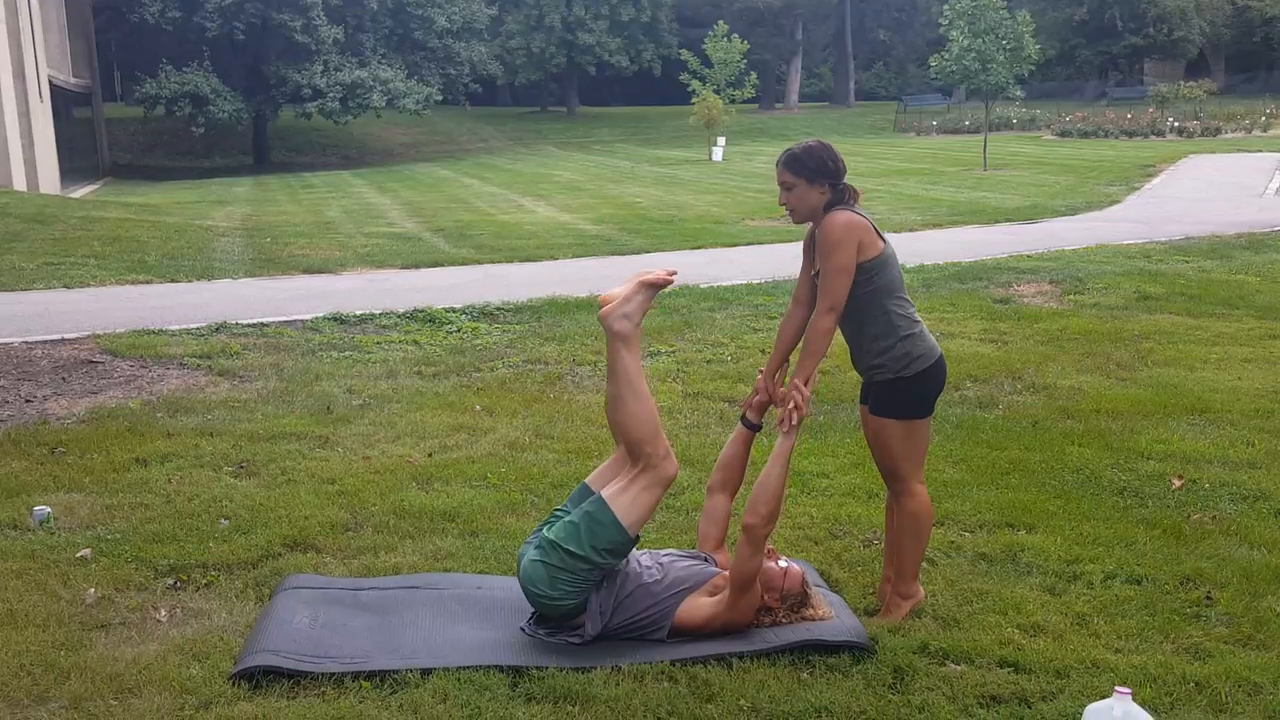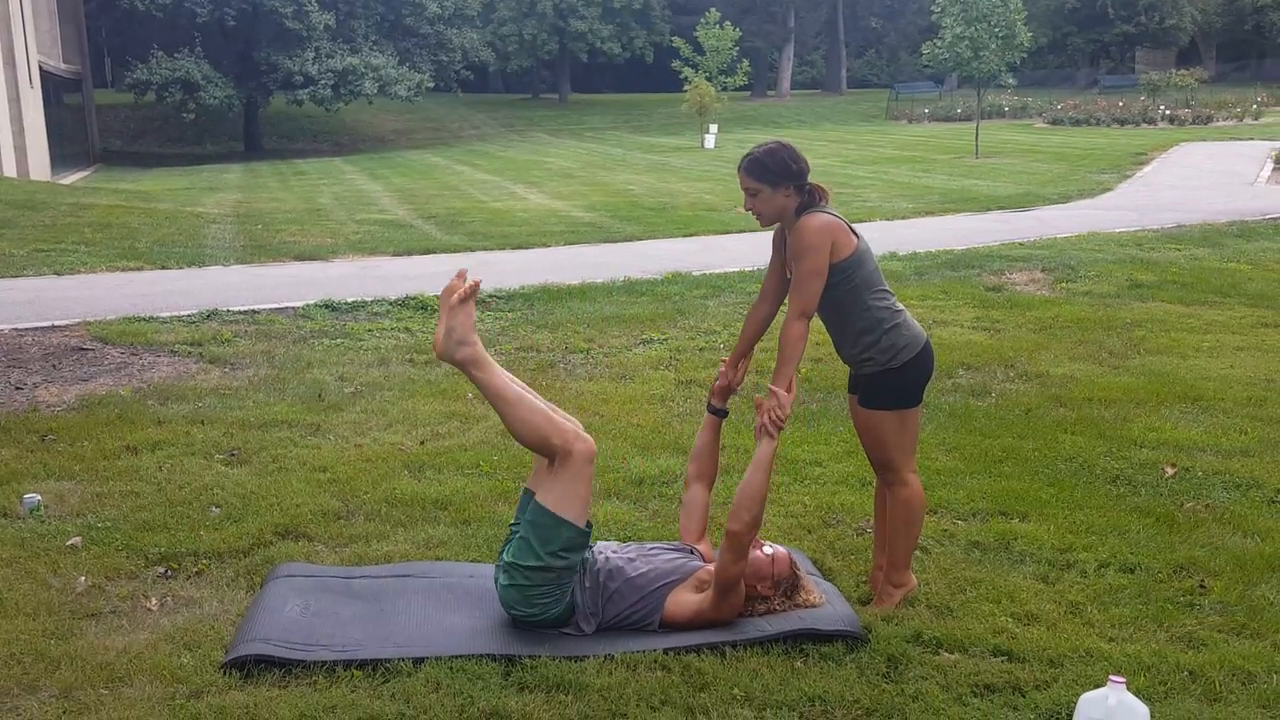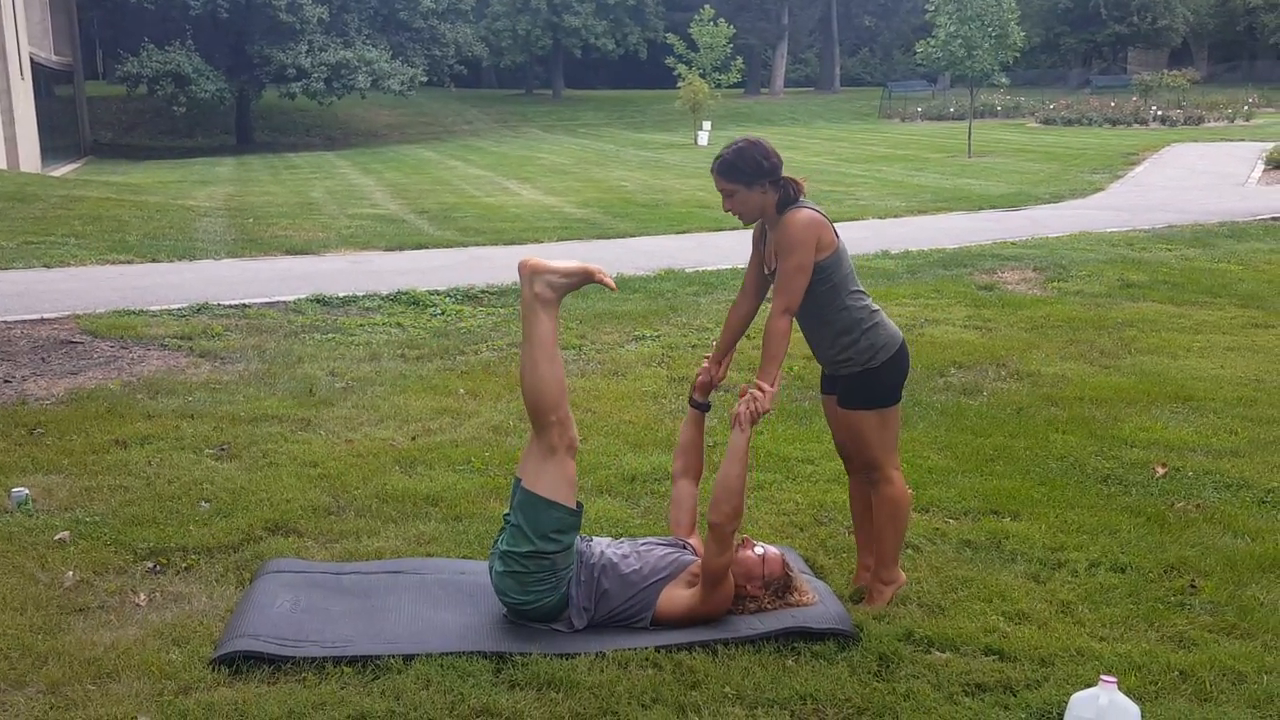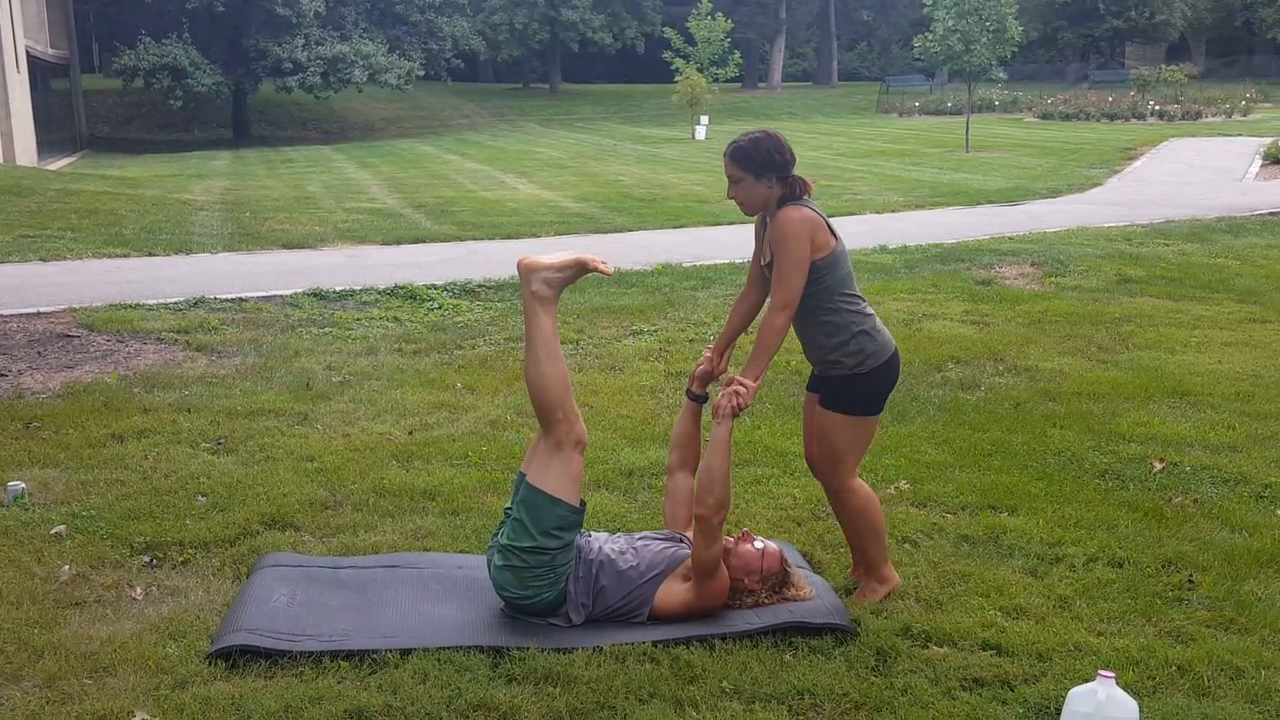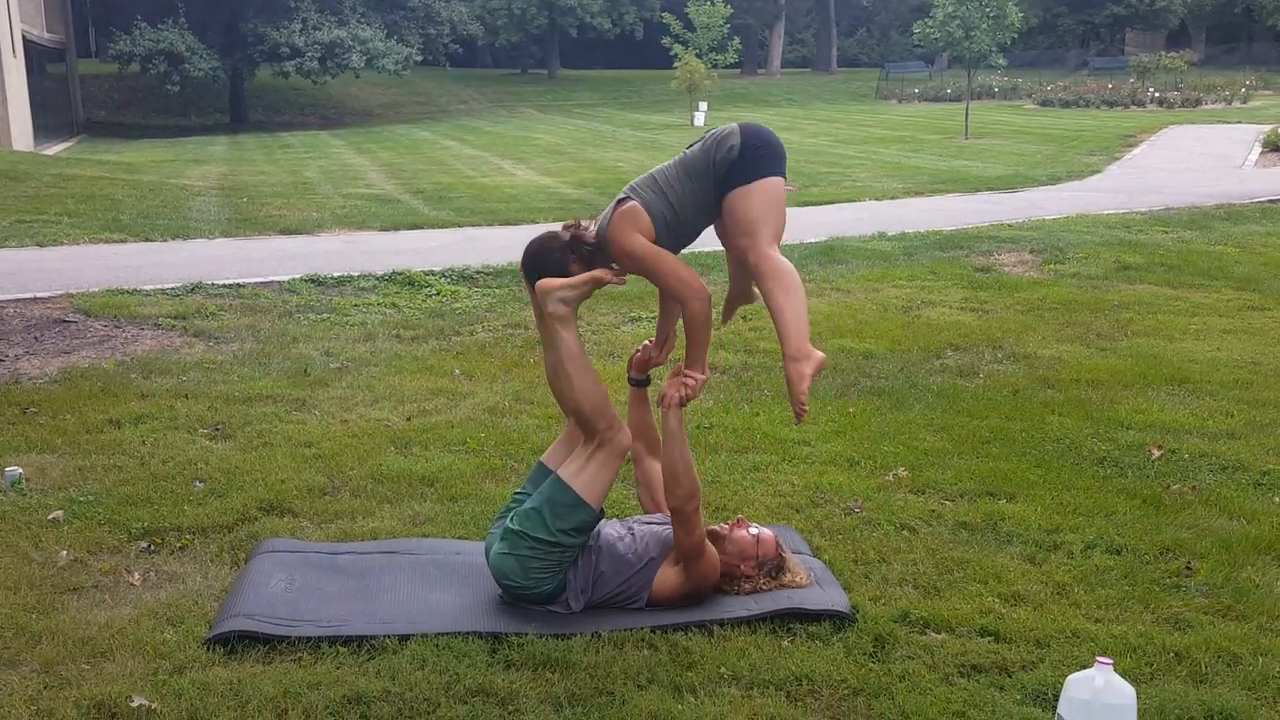
dt=1s
person 1, frame 1
left shoulder: (841, 226)
right shoulder: (818, 234)
left elbow: (826, 314)
right elbow: (800, 307)
left wrist: (798, 382)
right wrist: (771, 372)
left hip: (909, 370)
right hip: (882, 371)
left knee: (907, 482)
right knee: (893, 480)
left ankle: (908, 588)
right ankle: (891, 578)
person 1, frame 2
left shoulder: (814, 229)
right shoulder: (788, 234)
left elbow: (799, 316)
right elbow: (767, 303)
left wrist: (779, 391)
right wrist: (733, 363)
left hip: (897, 359)
right hip: (870, 361)
left knee: (898, 472)
right knee: (882, 469)
left ankle: (899, 577)
right ankle: (881, 567)
person 1, frame 3
left shoulder: (800, 224)
right shoulder: (766, 229)
left elbow: (782, 312)
right elbow: (747, 299)
left wrist: (765, 387)
right wrist: (716, 362)
left hip: (873, 359)
right hip: (840, 362)
left knee: (880, 471)
right knee: (856, 467)
left ankle: (888, 575)
right ankle: (867, 567)
person 1, frame 4
left shoulder: (792, 220)
right shoulder: (770, 221)
left elbow: (782, 309)
right elbow: (755, 291)
left wrist: (750, 376)
right wrist: (720, 348)
left hip: (862, 364)
right hip: (835, 363)
left knee: (838, 473)
right knee: (822, 465)
left ankle: (880, 572)
right ankle: (862, 563)
person 1, frame 5
left shoulder: (618, 242)
right shoulder: (606, 238)
left elbow: (693, 294)
right elbow: (675, 280)
left wrist: (696, 367)
right wrist: (665, 334)
left hip: (747, 150)
right hip: (735, 156)
left knee: (758, 253)
right knee: (738, 247)
left ankle: (799, 358)
right ankle: (741, 294)
person 2, frame 1
left shoulder: (736, 609)
right shoulder: (716, 567)
left elbow: (757, 526)
right elbow: (720, 488)
left wrist: (786, 439)
right wrist: (752, 417)
left hip: (554, 578)
right hip: (544, 559)
left knee: (657, 463)
right knee: (637, 453)
left ankle: (623, 333)
right ankle: (622, 329)
person 2, frame 2
left shoulder: (723, 601)
right shoulder: (702, 559)
left elbow: (739, 528)
right elbow: (698, 480)
left wrist: (768, 441)
right wrist: (717, 405)
left hip: (543, 596)
right hip: (535, 578)
left knee: (576, 447)
right knee: (568, 436)
left ankle: (467, 355)
right ankle: (467, 350)
person 2, frame 3
left shoulder: (715, 596)
right shoulder: (692, 556)
left elbow: (722, 521)
right elbow: (684, 475)
left wrist: (742, 431)
right wrist: (698, 400)
left hip: (538, 584)
right hip: (527, 569)
left knee: (557, 438)
right knee: (551, 433)
left ankle: (543, 294)
right ankle: (541, 291)
person 2, frame 4
left shoulder: (711, 590)
right shoulder: (689, 549)
left elbow: (709, 513)
right elbow: (680, 468)
left wrist: (723, 424)
right wrist: (696, 392)
left hip: (535, 580)
right hip: (520, 559)
left knee: (565, 433)
right knee: (559, 430)
left ankle: (541, 290)
right ankle: (542, 285)
person 2, frame 5
left shoulder: (702, 571)
right shoulder: (677, 533)
left elbow: (685, 502)
right elbow: (646, 452)
left wrist: (672, 412)
right wrist: (639, 379)
left hip: (528, 565)
right hip: (513, 541)
left knee: (611, 437)
right knee: (588, 427)
left ankle: (558, 310)
right ankle: (547, 303)
